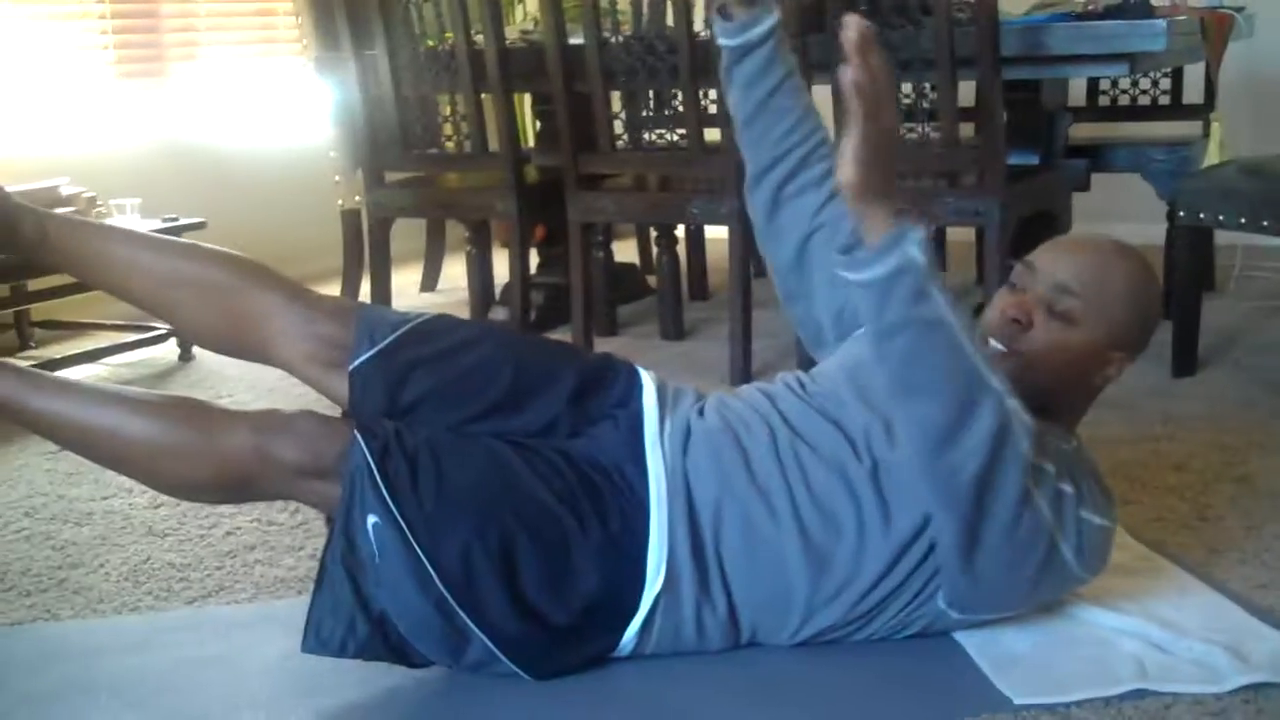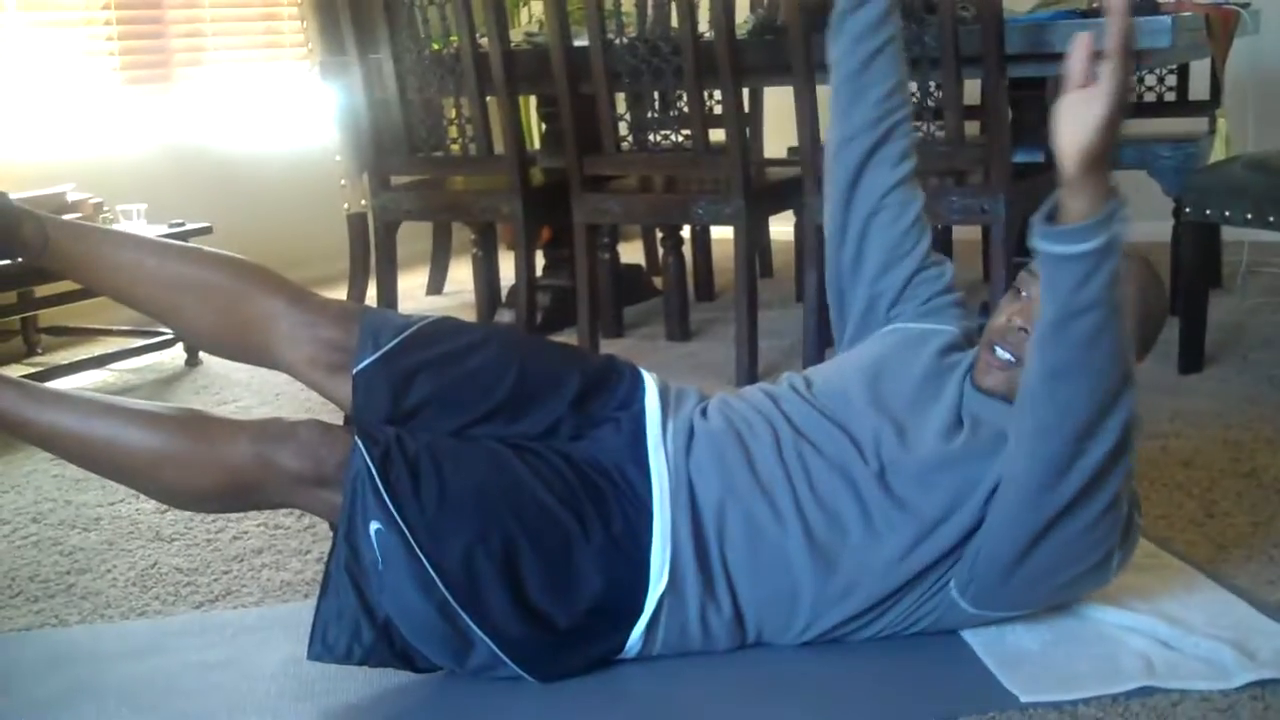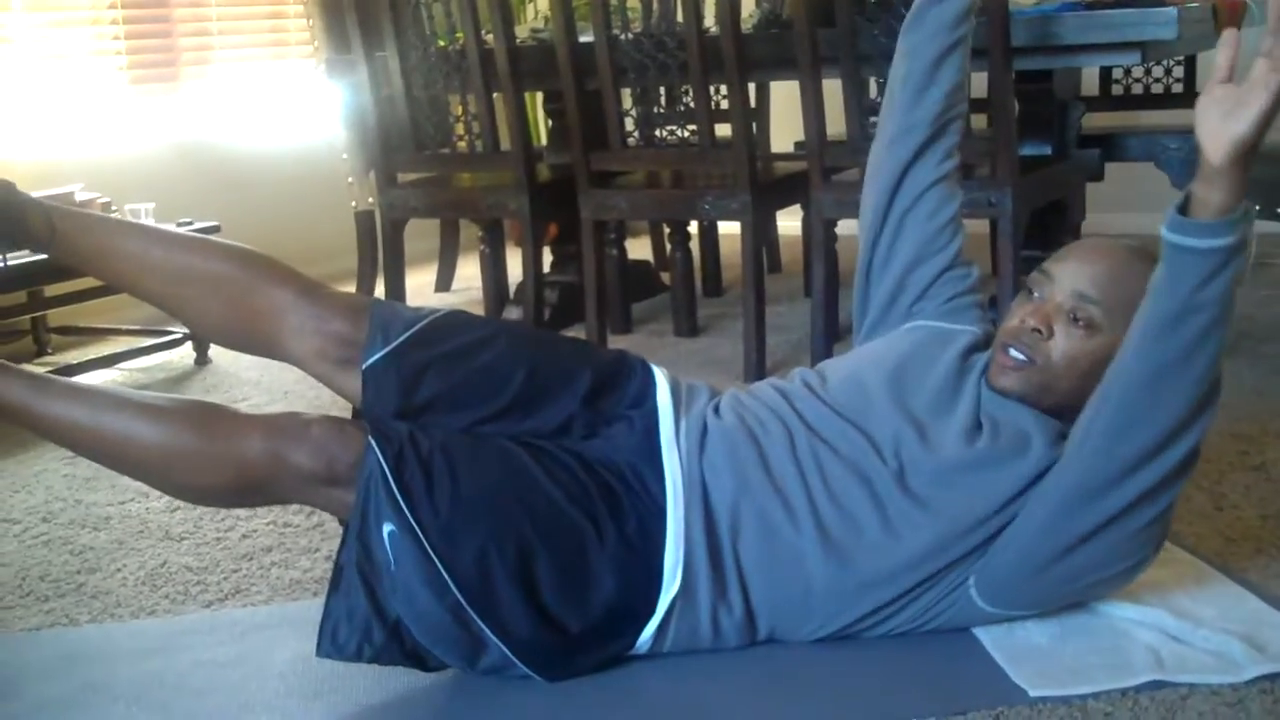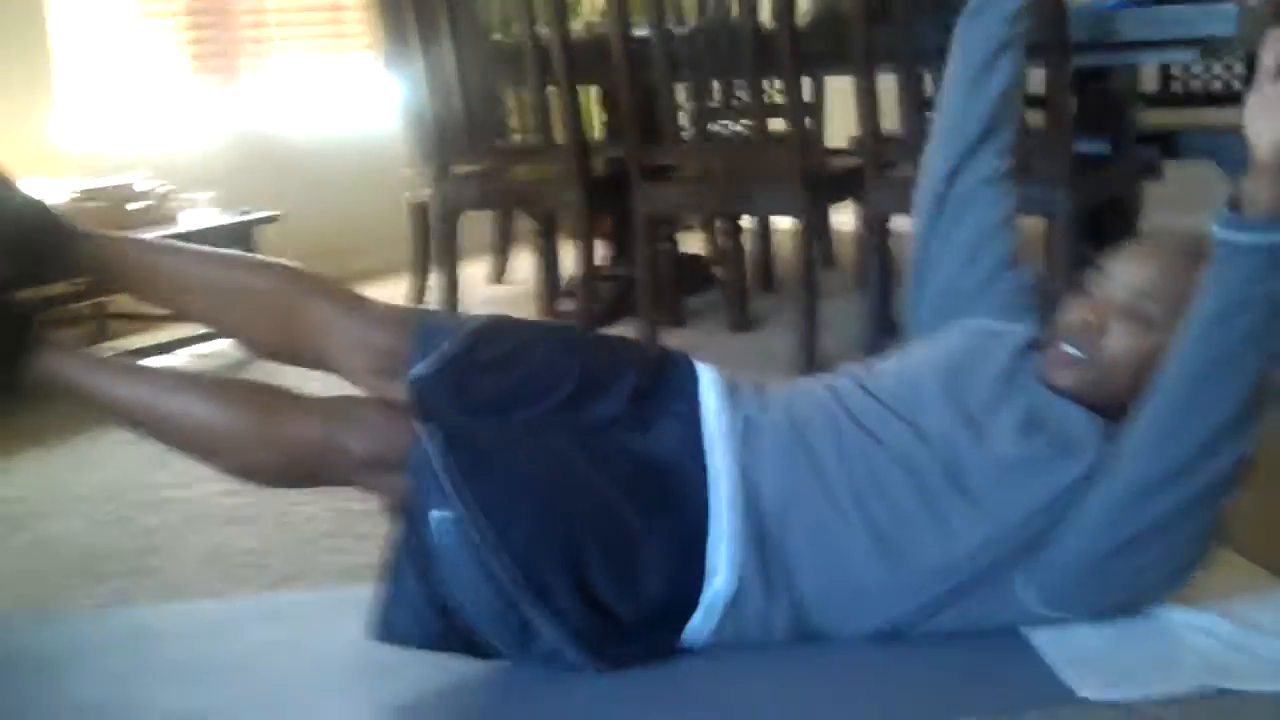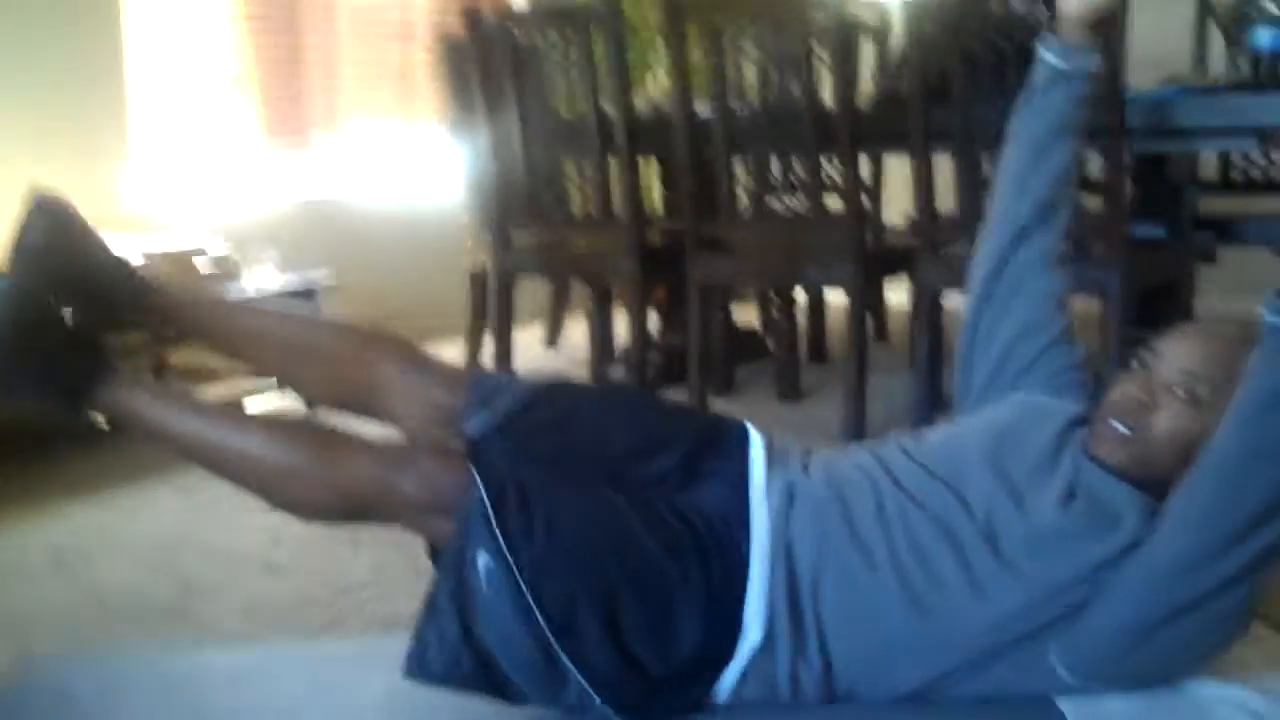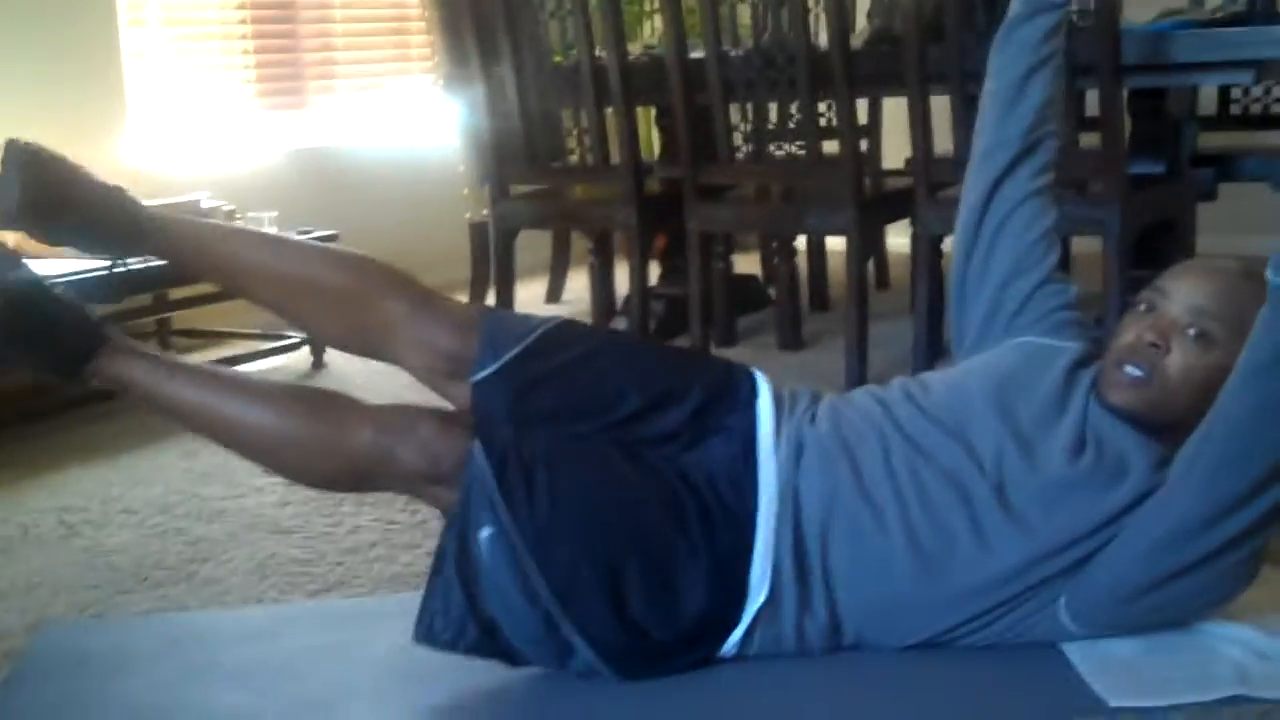
dt=0.4s
person 1, frame 1
left shoulder: (1056, 523)
right shoulder: (929, 349)
left elbow: (965, 456)
right elbow: (794, 199)
left wrist: (882, 218)
left hip: (624, 562)
right hip: (636, 421)
left knee: (284, 450)
right knee: (304, 327)
person 1, frame 2
left shoulder: (1072, 525)
right shoulder: (929, 331)
left elbow: (1074, 409)
right elbow: (869, 172)
left wrist: (1080, 195)
left hip: (631, 559)
right hip: (637, 420)
left knee: (287, 460)
right knee: (309, 332)
person 1, frame 3
left shoulder: (1073, 519)
right shoulder: (950, 330)
left elbow: (1157, 408)
right elbow: (911, 163)
left hip: (640, 561)
right hip: (650, 417)
left knee: (303, 457)
right knee: (317, 324)
person 1, frame 4
left shoulder: (1111, 522)
right shoulder: (1002, 330)
right elbow: (963, 174)
left hip: (686, 559)
right hip: (689, 411)
left knee: (359, 437)
right knee: (357, 334)
person 1, frame 5
left shoulder: (1156, 582)
right shoulder: (1049, 407)
right elbow: (1021, 241)
right hip: (740, 475)
left knee: (424, 491)
right knee: (417, 391)
left ankle: (105, 381)
right ankle: (134, 294)
person 1, frame 6
left shoulder: (1164, 536)
right shoulder: (1050, 350)
right elbow: (1005, 186)
left hip: (731, 567)
right hip: (748, 426)
left knee: (407, 447)
right knee: (426, 330)
right ankle: (115, 216)
